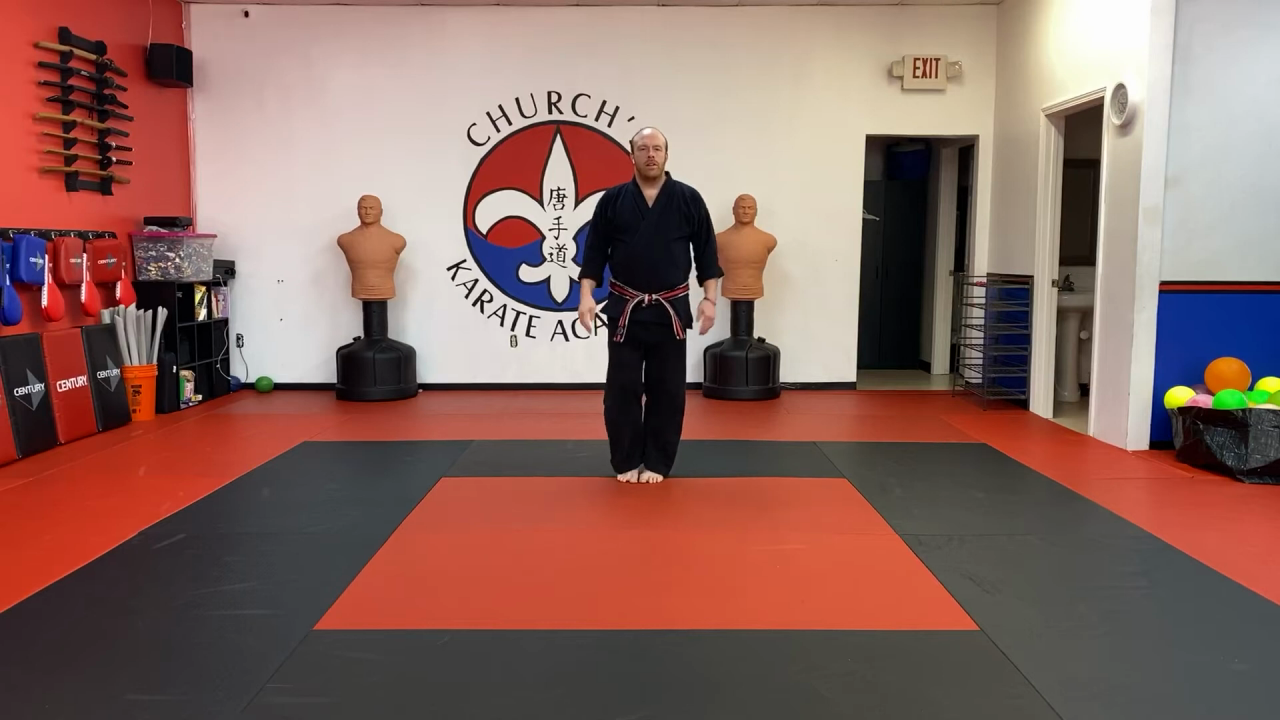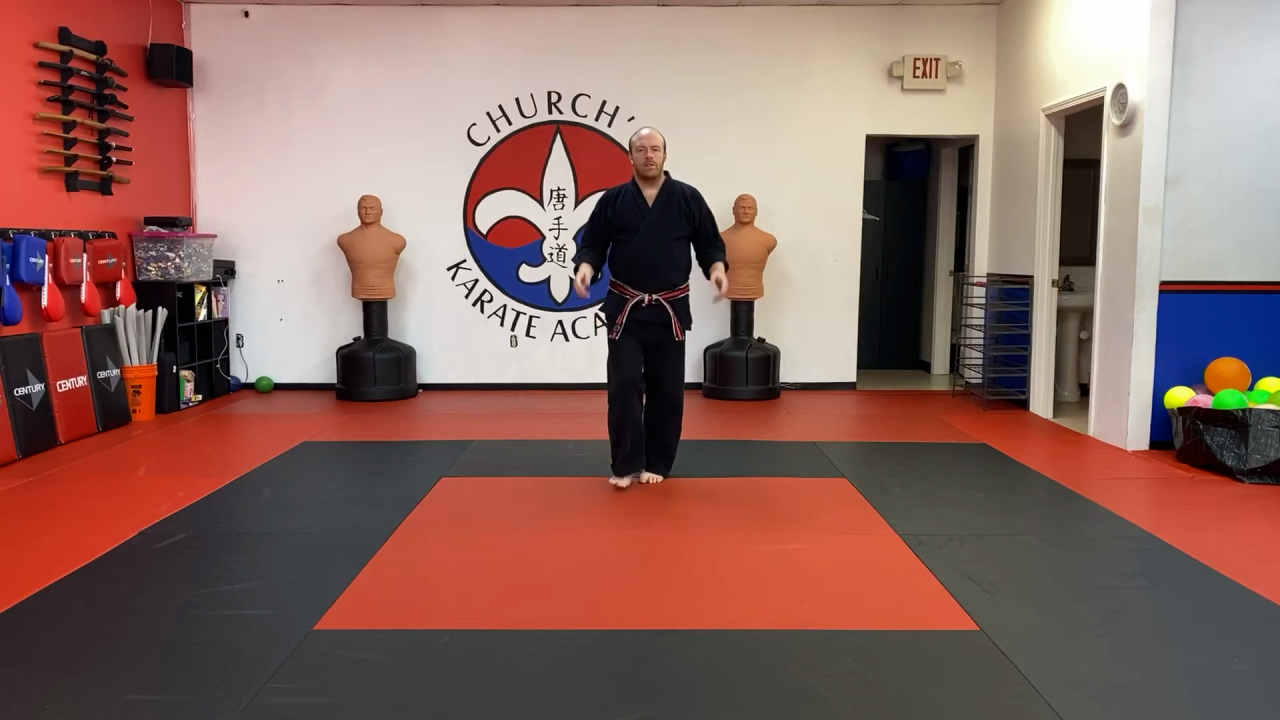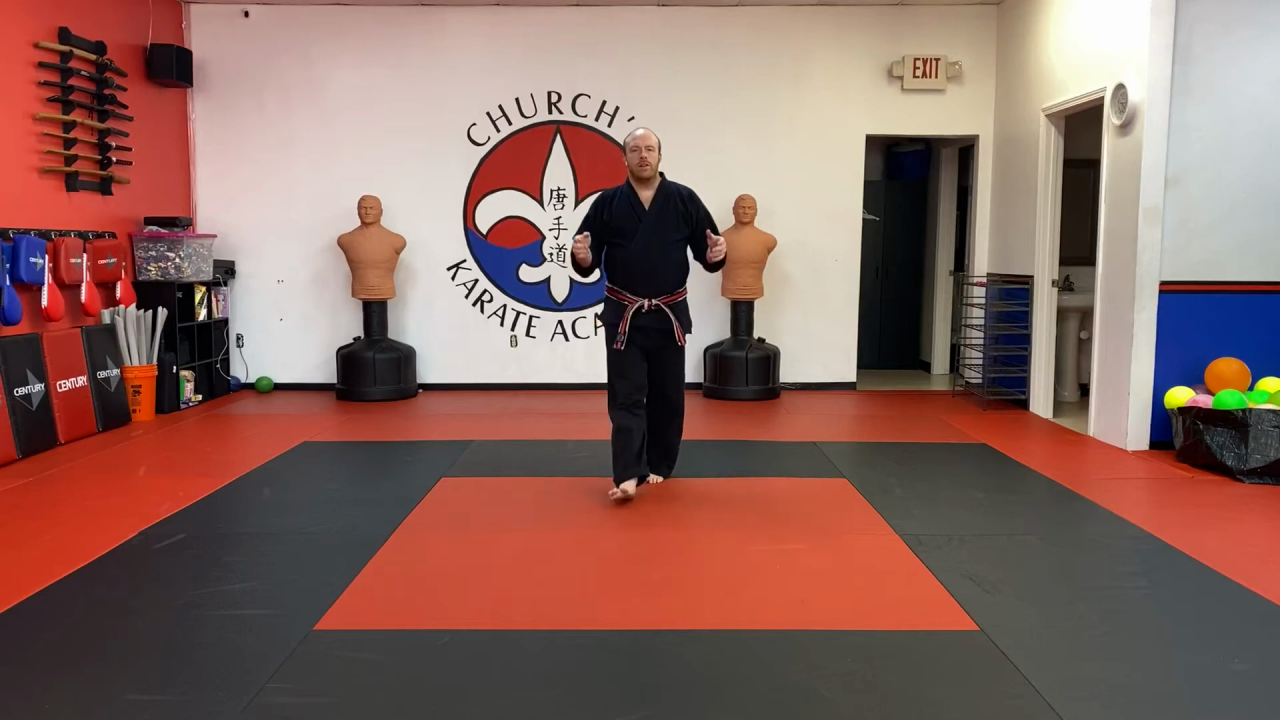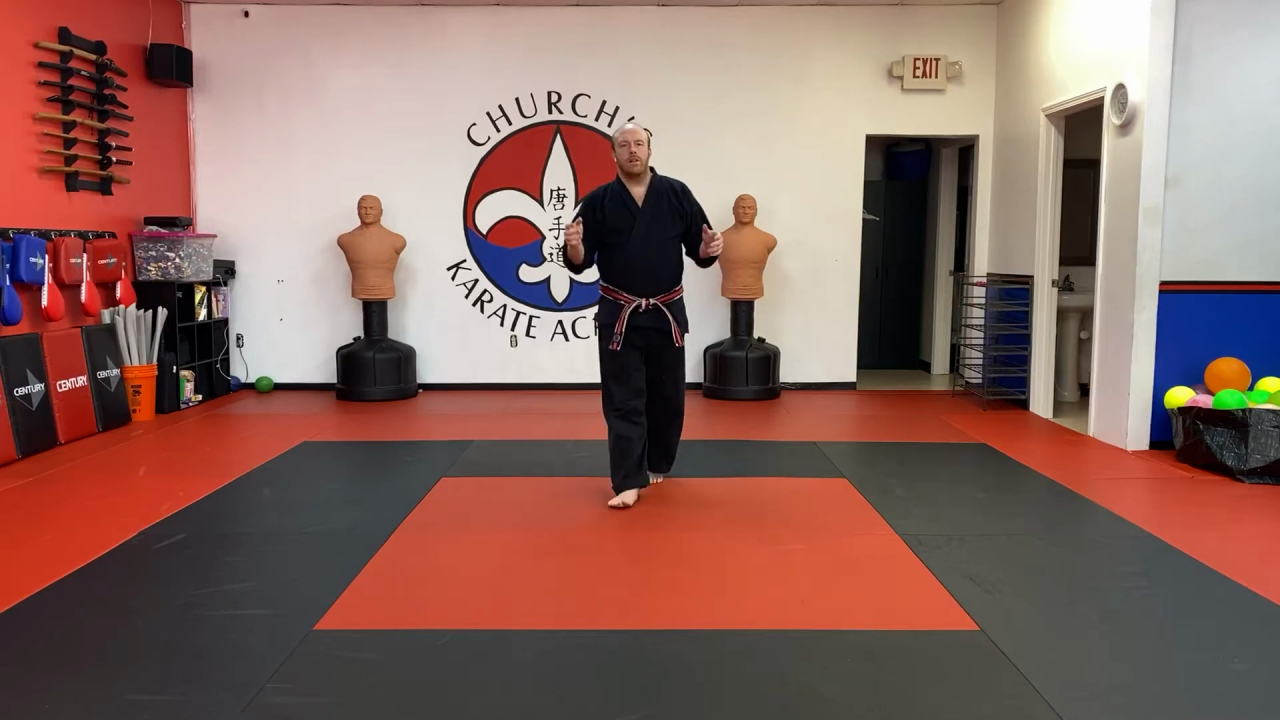
dt=0.2s
person 1, frame 1
left shoulder: (688, 199)
right shoulder: (613, 200)
left elbow: (705, 251)
right elbow: (595, 251)
left wrist: (709, 296)
right wrist: (587, 293)
left hip: (670, 310)
right hip: (625, 309)
left knee: (667, 391)
right knee: (622, 390)
left ankle: (656, 463)
right ankle: (626, 462)
person 1, frame 2
left shoulder: (688, 198)
right shoulder: (612, 200)
left elbow: (709, 245)
right elbow: (592, 247)
left wrist: (717, 270)
right wrist: (585, 270)
left hip: (669, 309)
right hip: (625, 309)
left knee: (666, 392)
right knee: (624, 388)
left ankle: (656, 464)
right ankle: (626, 465)
person 1, frame 3
left shoulder: (684, 200)
right shoulder: (607, 203)
left elbow: (704, 249)
right elbow: (589, 262)
left wrist: (715, 253)
right wrist: (581, 257)
left hip: (669, 314)
right hip: (623, 315)
left knee: (667, 396)
right knee: (627, 396)
left ankle: (657, 465)
right ankle: (628, 475)
person 1, frame 4
left shoulder: (676, 194)
right shoulder: (599, 201)
left elbow: (697, 249)
right elbow: (580, 262)
left wrist: (709, 248)
right wrist: (573, 246)
left hip: (666, 312)
right hip: (618, 314)
left knee: (667, 397)
right knee: (624, 400)
left ankle: (657, 464)
right ankle: (628, 481)
